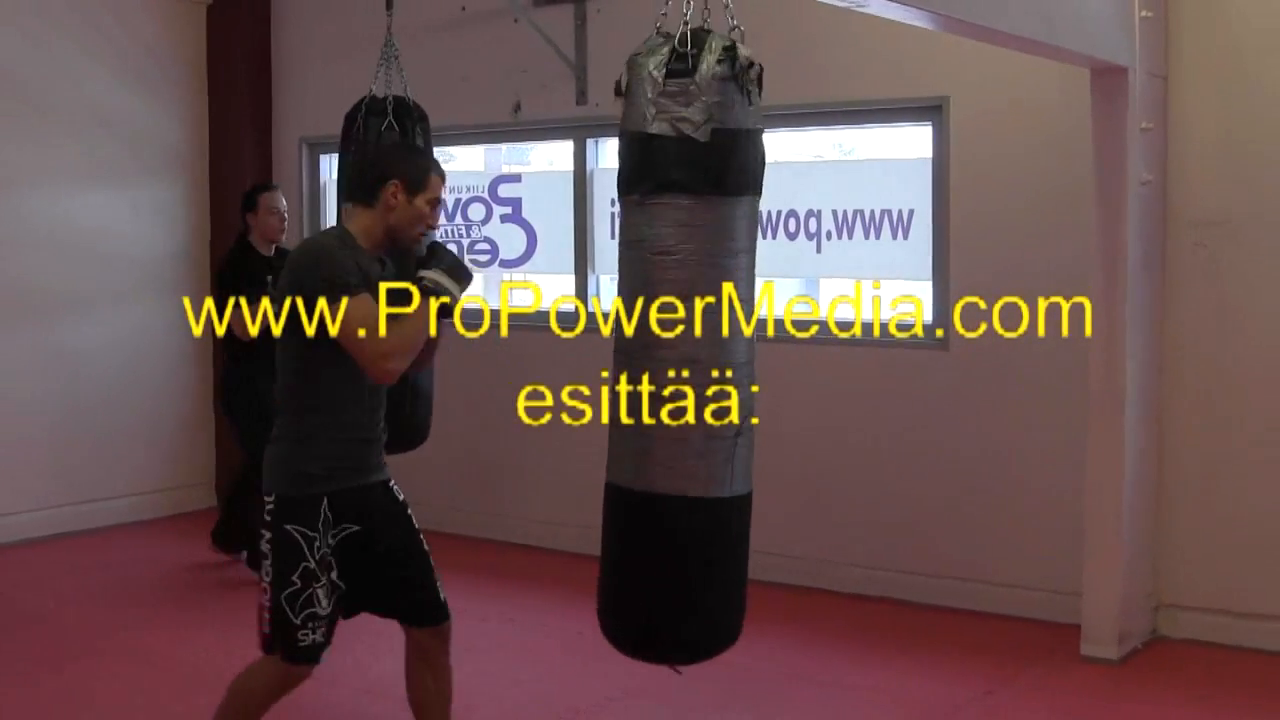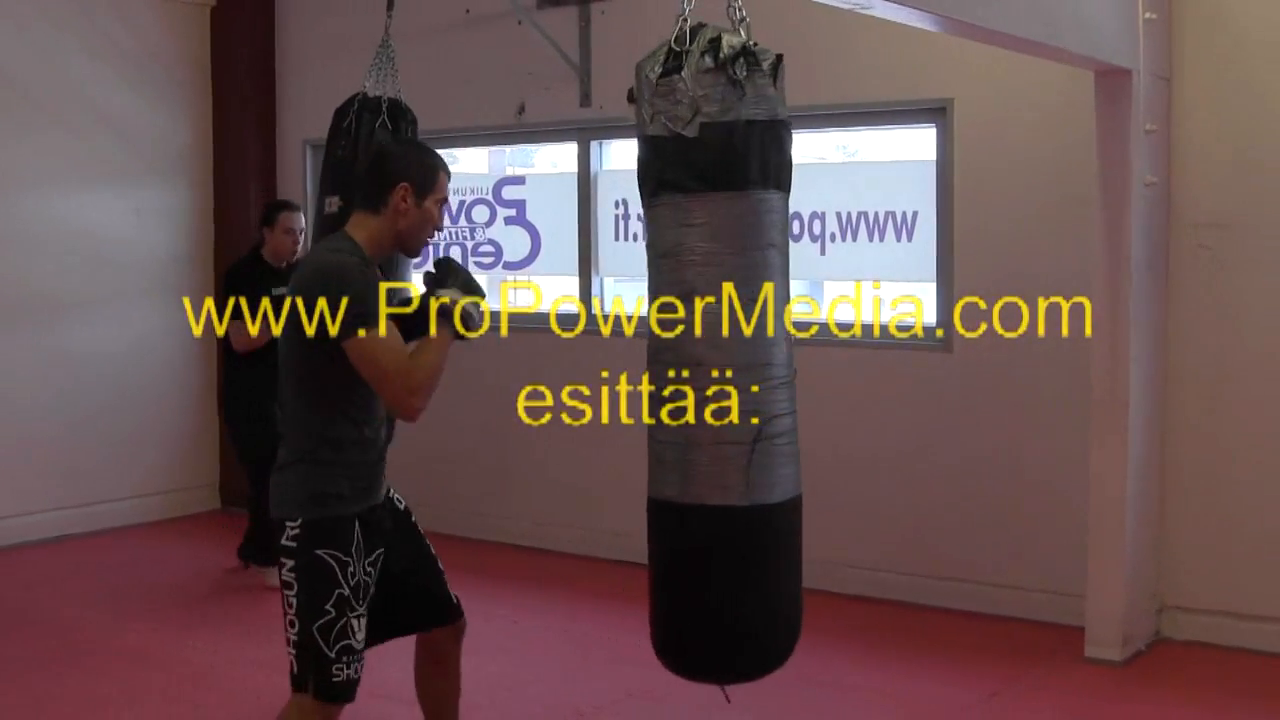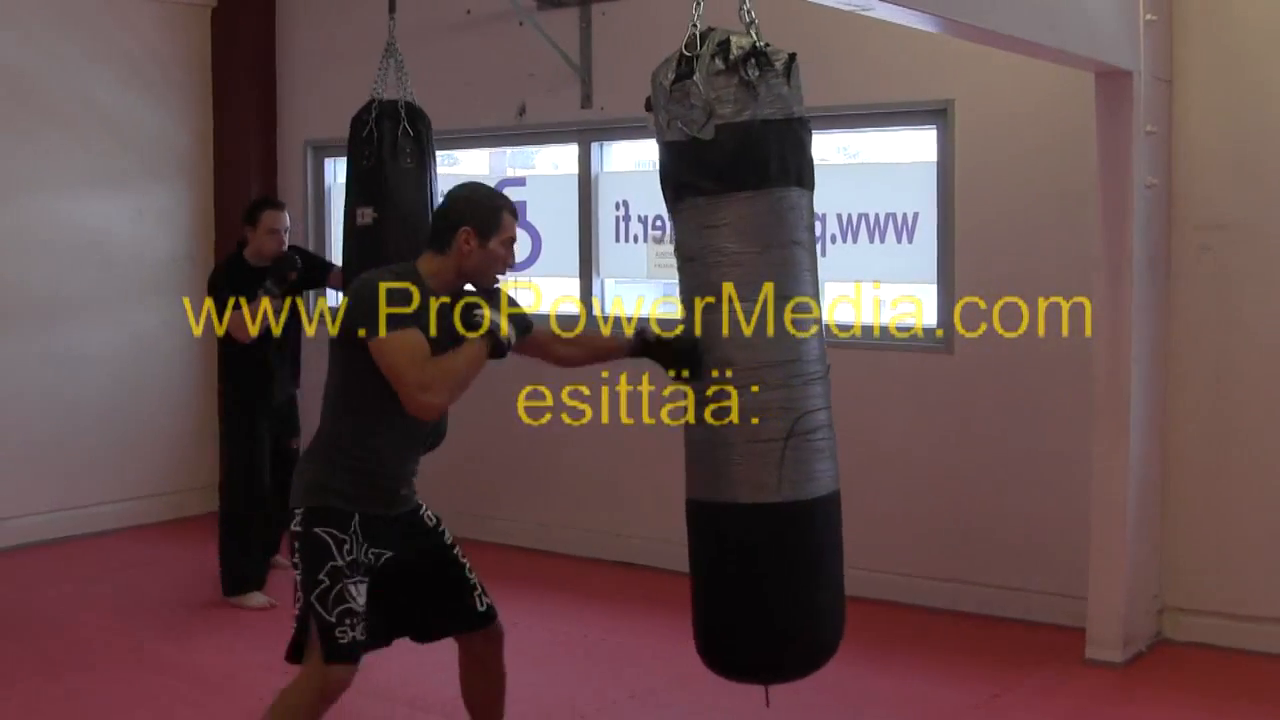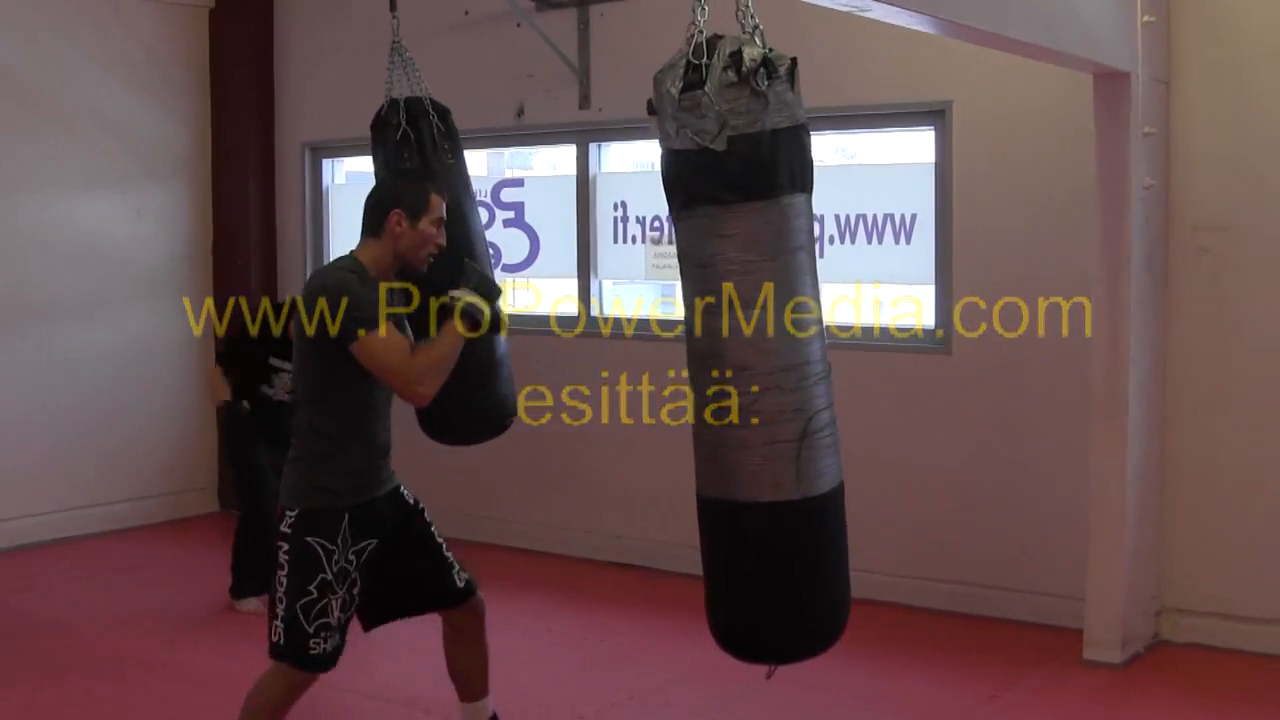
dt=0.5s
person 1, frame 1
left shoulder: (358, 263)
right shoulder: (322, 261)
left elbow: (413, 359)
right elbow: (385, 361)
left wrist: (444, 287)
right wrist: (437, 292)
left hip: (368, 482)
right hip: (314, 489)
left knee: (431, 629)
right knee: (294, 657)
person 1, frame 2
left shoulder: (362, 267)
right shoulder: (337, 272)
right elbow: (408, 398)
left wrist: (440, 309)
right wrist: (452, 309)
left hip: (371, 499)
right hip: (323, 512)
left knee: (444, 625)
person 1, frame 3
left shoulder: (458, 298)
right shoulder: (380, 293)
left elbow: (544, 347)
right elbow: (426, 398)
left wrist: (647, 343)
right wrist: (486, 331)
left hip: (395, 505)
right hip: (335, 506)
left knee: (481, 630)
right knee: (331, 670)
person 1, frame 4
left shoulder: (387, 285)
right shoulder: (340, 287)
left elbow: (410, 359)
right elbow: (417, 384)
left wrist: (459, 310)
right wrist: (464, 311)
left hip: (380, 491)
right hip: (325, 506)
left knee: (466, 609)
right knee: (299, 665)
person 2, frame 1
left shoulder: (285, 260)
right shoulder: (236, 266)
right elbow: (244, 330)
left hip: (281, 378)
right hip: (247, 382)
left knee: (262, 462)
left ankle: (229, 537)
person 2, frame 2
left shoulder: (298, 273)
right shoulder: (243, 277)
right elbow: (241, 341)
right wrist: (288, 311)
right hip: (248, 392)
right knee: (271, 469)
left ankle: (258, 551)
right ankle: (265, 556)
person 2, frame 3
left shoulder: (295, 259)
right shoulder: (227, 276)
left elbow: (338, 278)
right elbow: (243, 331)
right wrist: (276, 283)
left hip: (283, 392)
right hip: (244, 397)
left knee: (285, 477)
right knee: (248, 486)
left ankle: (265, 548)
right ankle: (241, 583)
person 2, frame 4
right shoulder: (256, 331)
right elbow: (221, 373)
right wrist: (229, 405)
left hip: (293, 429)
right hip: (250, 432)
right knee: (263, 506)
right ankle: (247, 587)
